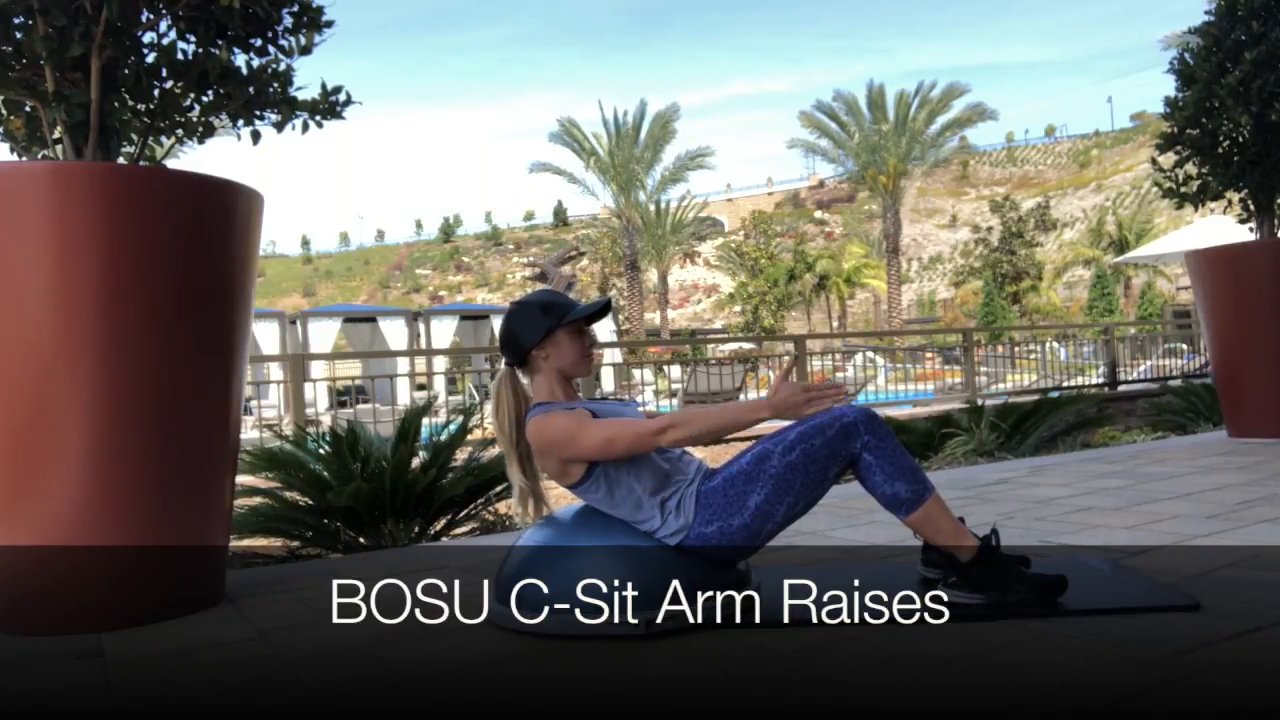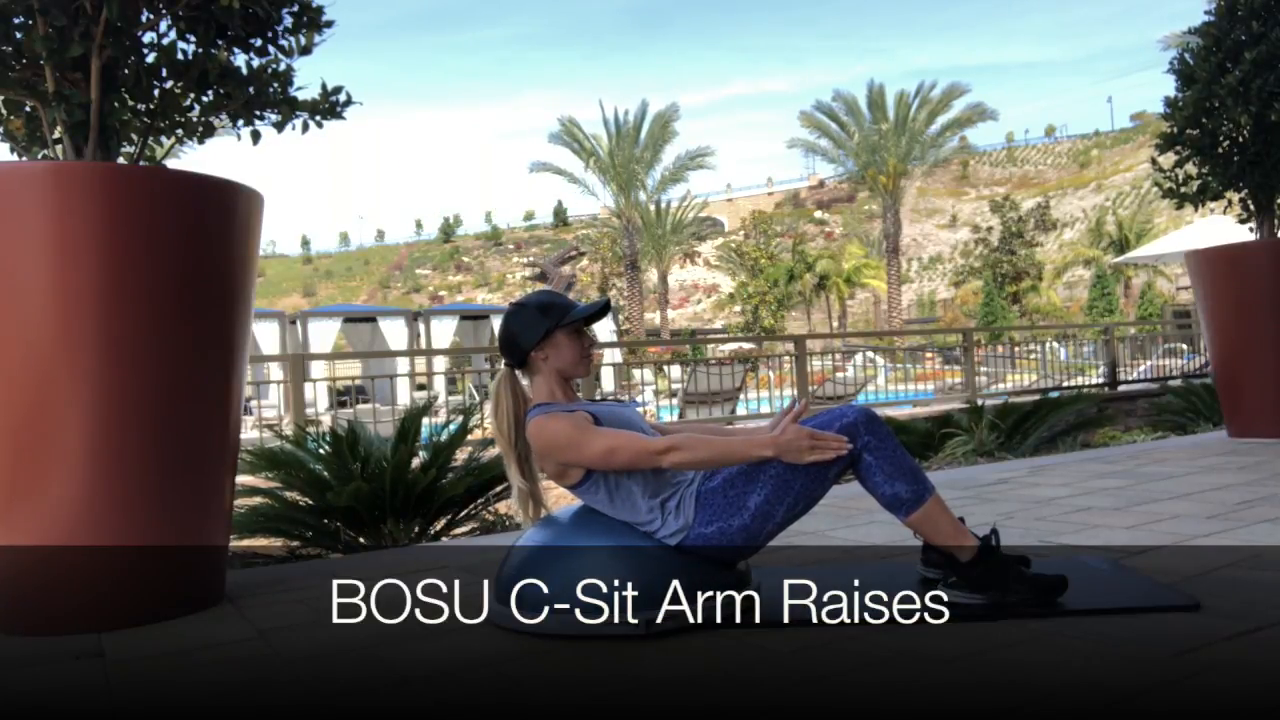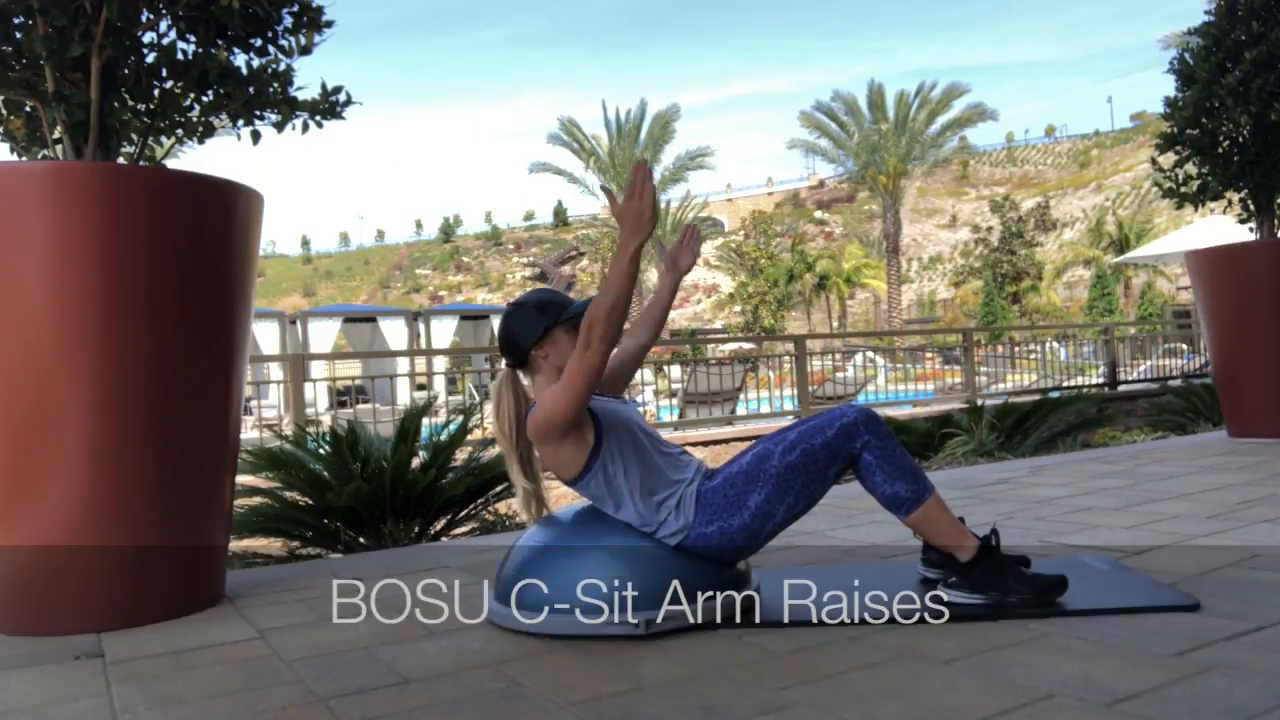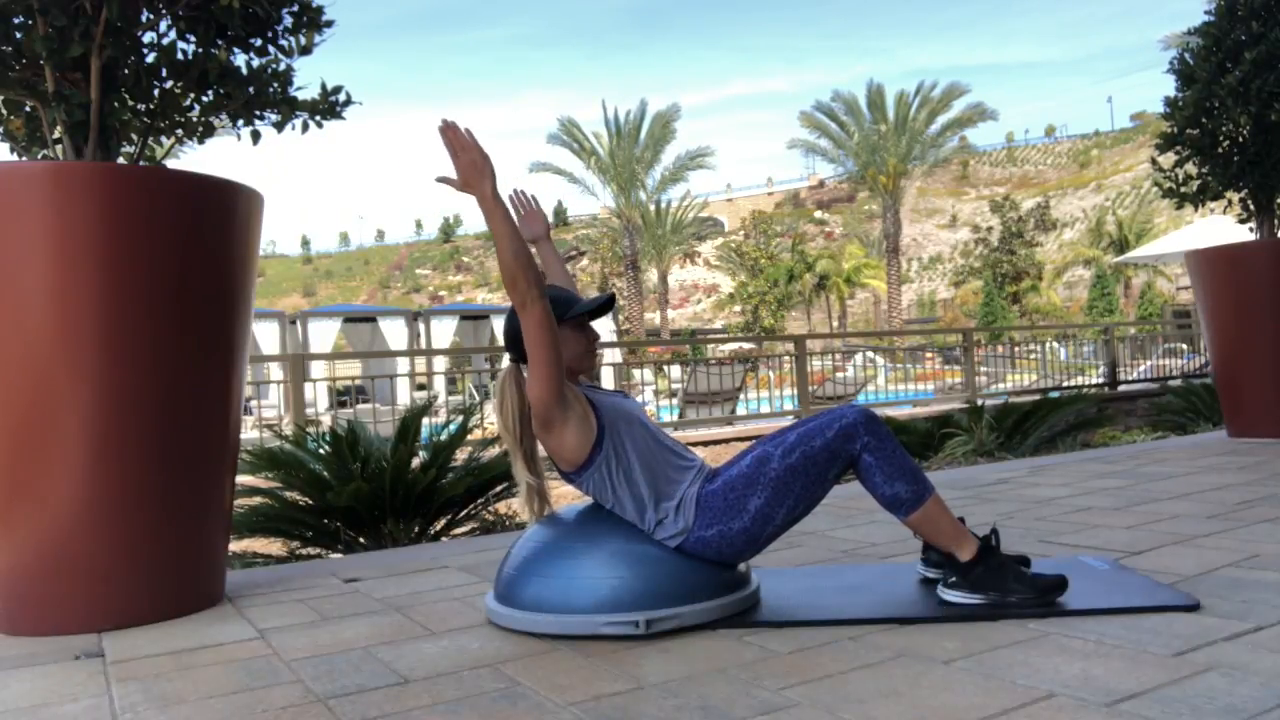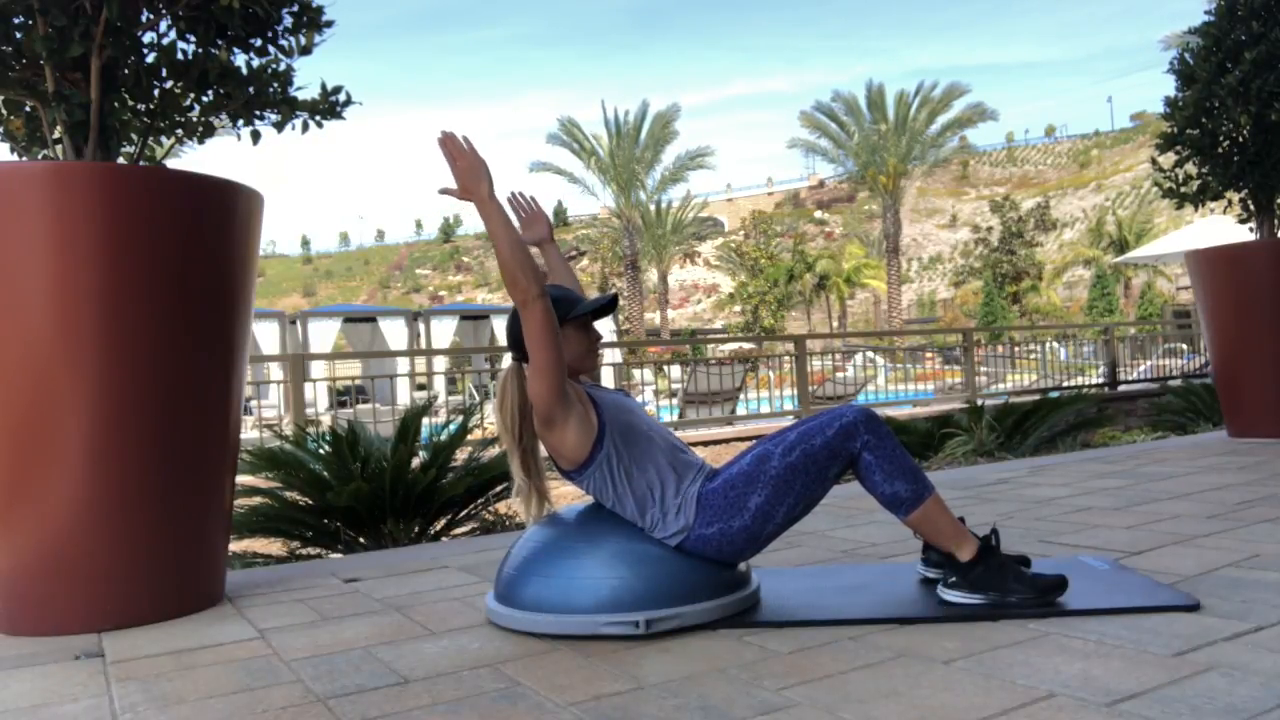
dt=0.5s
person 1, frame 1
left shoulder: (576, 411)
right shoulder: (549, 429)
left elbow: (675, 424)
right elbow: (658, 430)
left wrist: (764, 408)
right wrist: (766, 406)
left hip: (706, 499)
right hip: (702, 521)
left knee: (852, 427)
right knee: (856, 427)
left ankle: (951, 551)
right ankle: (973, 564)
person 1, frame 2
left shoulder: (576, 412)
right shoulder: (548, 430)
left elbow: (671, 431)
right elbow: (661, 454)
left wrist: (761, 432)
right wrist: (769, 447)
left hip: (708, 502)
right hip: (702, 521)
left knee: (852, 425)
right knee: (858, 428)
left ankle: (950, 550)
right ankle: (973, 564)
person 1, frame 3
left shoulder: (585, 400)
right shoulder: (551, 420)
left elbow: (639, 343)
right elbow: (598, 340)
left wrist: (672, 274)
right wrist: (629, 242)
left hip: (709, 505)
right hip: (704, 527)
left knee: (852, 429)
right knee: (856, 430)
left ankle: (951, 552)
right ankle: (973, 567)
person 1, frame 4
left shoulder: (578, 397)
right shoulder: (552, 409)
left elbow: (565, 310)
right elbow: (529, 302)
left wrist: (541, 242)
right wrist: (486, 191)
left hip: (709, 503)
right hip: (706, 525)
left knee: (853, 428)
right knee: (857, 430)
left ankle: (948, 551)
right ankle: (973, 567)
person 1, frame 5
left shoulder: (580, 397)
right shoulder: (554, 410)
left elbow: (570, 307)
right elbow: (532, 301)
left wrist: (547, 242)
right wrist: (484, 198)
left hip: (708, 501)
right hip: (705, 523)
left knee: (850, 427)
right knee: (855, 428)
left ankle: (948, 551)
right ankle: (973, 567)
